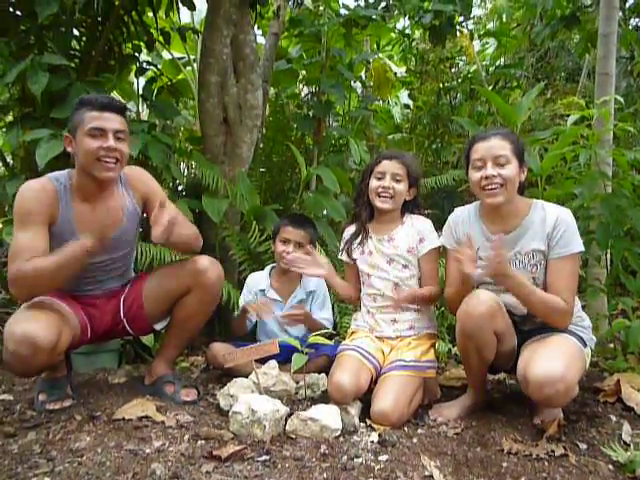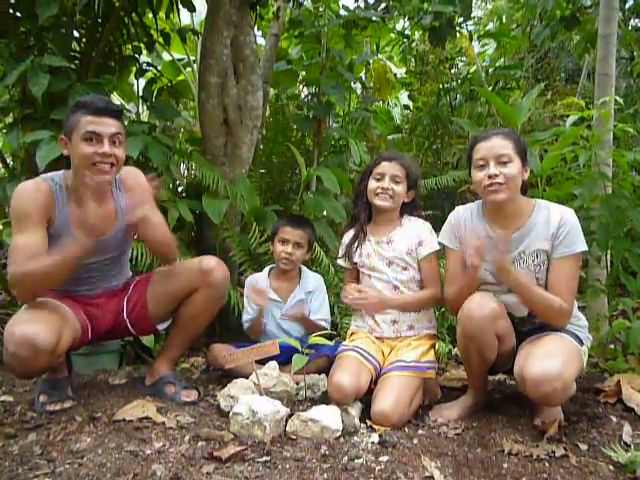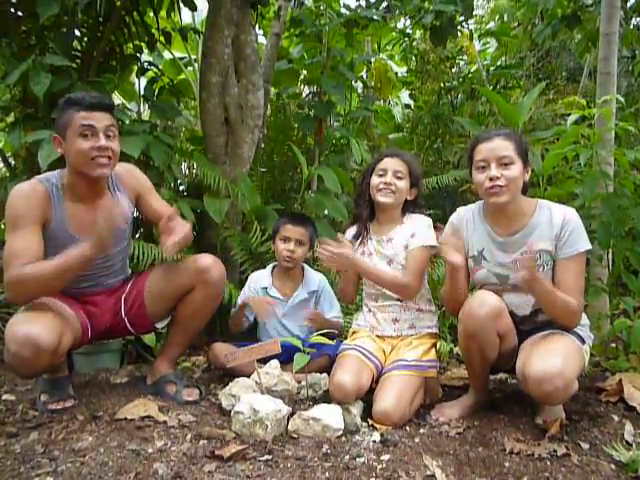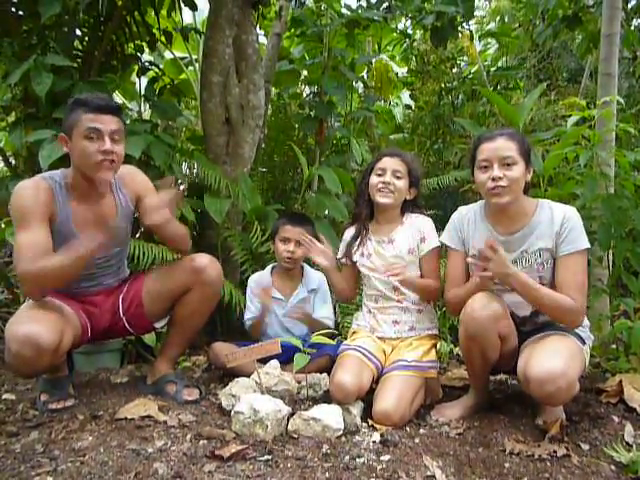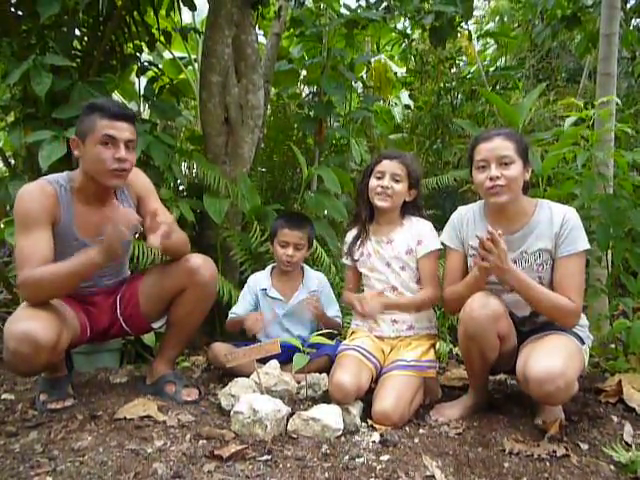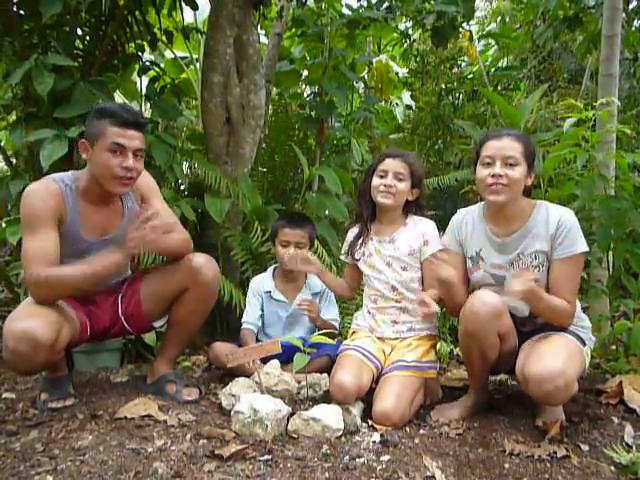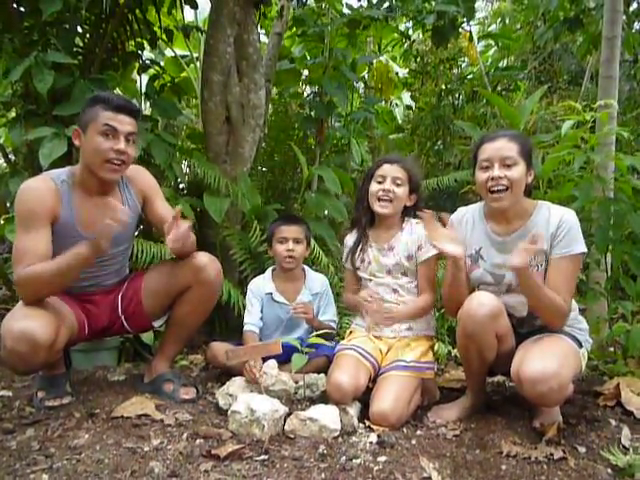
dt=0.3s
person 1, frame 1
left shoulder: (136, 180)
right shoulder: (39, 193)
left elbow: (194, 244)
left wrist: (171, 231)
right wrist: (91, 243)
left hip: (124, 299)
right hip: (64, 304)
left knee: (207, 271)
right knee: (26, 344)
left ankle: (160, 369)
right ankle: (57, 369)
person 1, frame 2
left shoulder: (131, 180)
right shoulder: (35, 194)
left elbow: (169, 257)
left wrist: (143, 224)
right wrist: (85, 238)
left hip: (124, 298)
right hip: (64, 305)
left knee: (213, 272)
right knee: (26, 345)
left ankle: (161, 370)
right ankle: (57, 370)
person 1, frame 3
left shoulder: (128, 177)
right shoulder: (30, 196)
left elbow: (174, 221)
left wrist: (177, 231)
right wrist: (90, 249)
left hip: (123, 297)
right hip: (64, 305)
left knee: (209, 270)
right knee: (28, 345)
left ankle: (162, 369)
right ankle: (57, 370)
person 1, frame 4
left shoulder: (130, 179)
right shoulder: (34, 192)
left elbow: (183, 245)
right elbow: (32, 284)
left wrist: (163, 222)
right wrist: (101, 238)
left hip: (121, 297)
right hip: (64, 304)
left knee: (206, 270)
right knee: (28, 345)
left ankle: (162, 370)
right ankle: (57, 370)
person 1, frame 5
left shoulder: (134, 181)
right shoulder: (38, 196)
left elbow: (182, 250)
right elbow: (30, 289)
left wrist: (164, 239)
right wrist: (101, 254)
left hip: (122, 298)
right hip: (64, 305)
left knee: (201, 269)
right knee: (26, 341)
left ankle: (161, 370)
right ankle: (57, 371)
person 1, frame 6
left shoulder: (139, 183)
right shoulder: (44, 195)
left elbow: (183, 245)
right elbow: (39, 287)
left wrist: (160, 241)
right wrist: (121, 255)
left hip: (123, 298)
right hip: (66, 303)
left knee: (203, 269)
left ankle: (161, 369)
right ankle: (57, 370)
person 1, frame 7
left shoulder: (138, 179)
right shoulder: (40, 192)
left elbow: (186, 243)
left wrist: (179, 242)
right wrist: (89, 251)
left hip: (121, 297)
right hip: (63, 303)
left knee: (206, 269)
left ankle: (159, 367)
right ankle: (54, 369)
person 2, frame 1
left shoulder: (556, 220)
right shoulder: (459, 221)
left elbow: (561, 316)
right elbow: (454, 305)
left wrist: (509, 276)
right wrist: (462, 275)
left hip: (556, 330)
right hip: (495, 335)
left knee: (546, 382)
right knee: (479, 304)
left ankle: (548, 398)
right ankle: (475, 393)
person 2, frame 2
left shoulder: (560, 220)
right shoulder: (461, 220)
left elbow: (560, 315)
right elbow: (454, 305)
left wrist: (509, 273)
right wrist: (471, 271)
left hip: (553, 329)
right hip: (492, 336)
left knee: (544, 381)
right knee: (480, 308)
left ankle: (549, 397)
right ankle: (476, 394)
person 2, frame 3
left shoulder: (562, 221)
right shoulder: (461, 221)
left elbow: (570, 316)
right elbow: (455, 307)
left wrist: (538, 283)
right wrist: (455, 267)
left hip: (554, 329)
right hip: (494, 336)
left knee: (544, 379)
right knee: (483, 305)
left ankle: (548, 396)
right ankle: (476, 392)
person 2, frame 4
left shoulder: (563, 219)
right shoulder: (463, 220)
left elbow: (573, 315)
right elbow: (453, 305)
left wrist: (511, 274)
right wrist: (484, 279)
left hip: (555, 329)
right hip: (493, 336)
left knee: (546, 380)
right knee: (482, 307)
left ankle: (551, 398)
right ankle: (477, 394)
person 2, frame 5
left shoulder: (562, 219)
right shoulder: (463, 219)
left elbow: (570, 314)
right elbow: (450, 302)
left wrist: (508, 271)
right wrist: (480, 273)
left hip: (554, 330)
right hip: (491, 336)
left knee: (544, 379)
right knee: (480, 306)
left ankle: (550, 397)
right ankle: (476, 393)
person 2, frame 6
left shoulder: (559, 221)
right shoulder: (463, 222)
left elbow: (565, 314)
right elbow: (455, 306)
left wrist: (531, 294)
right wrist: (449, 283)
left hip: (555, 330)
right hip: (494, 336)
left knee: (545, 380)
right knee: (482, 304)
left ankle: (551, 398)
right ankle: (477, 394)
person 2, frame 7
left shoulder: (560, 221)
right shoulder: (463, 220)
left elbow: (557, 316)
right elbow: (453, 305)
left wrist: (524, 272)
right wrist: (456, 261)
left hip: (555, 331)
right hip: (491, 337)
left knee: (538, 381)
right knee: (480, 306)
left ankle: (549, 398)
right ankle: (474, 395)
person 3, frame 1
left shoulder: (420, 228)
right shoulder: (354, 234)
left elbow: (433, 291)
right elbow: (355, 294)
left wrist: (410, 296)
right wrist: (326, 274)
left hip: (412, 334)
right hip: (367, 330)
left knee: (386, 414)
right knee: (341, 390)
left ankle: (417, 383)
right ankle: (385, 379)
person 3, frame 2
left shoulder: (419, 230)
right shoulder: (353, 237)
left elbow: (434, 293)
left wrist: (388, 301)
right wrist: (352, 295)
left hip: (413, 335)
right hip: (367, 331)
left knee: (386, 415)
right knee: (341, 390)
left ankle: (421, 384)
right ankle: (381, 378)
person 3, frame 3
left shoulder: (419, 226)
right shoulder: (355, 234)
left elbow: (409, 288)
right elbow: (346, 297)
left wrist: (357, 263)
right wrist: (343, 268)
left hip: (413, 333)
right hip: (369, 329)
left knee: (387, 414)
right knee: (343, 389)
left ankle: (421, 382)
right ankle: (383, 379)
person 3, frame 4
left shoulder: (421, 226)
right shoulder: (354, 235)
left elbow: (434, 291)
right elbow: (348, 295)
left wrist: (408, 278)
right wrist: (330, 267)
left hip: (414, 334)
right hip: (368, 330)
left knee: (387, 414)
right knee: (343, 389)
left ankle: (422, 384)
right ankle: (385, 378)
person 3, frame 5
left shoulder: (421, 230)
right shoulder: (356, 236)
left elbow: (431, 293)
left wrist: (386, 302)
right wrist: (358, 301)
left hip: (412, 334)
right hip: (367, 331)
left knee: (387, 414)
right knee: (342, 389)
left ankle: (421, 383)
right ankle: (382, 378)
person 3, frame 6
left shoulder: (424, 229)
right shoulder: (357, 235)
left elbow: (433, 290)
right elbow: (350, 289)
left wrist: (427, 301)
right wrist: (319, 271)
left hip: (413, 334)
right hip: (368, 330)
left knee: (386, 414)
right knee: (343, 390)
left ankle: (420, 384)
right ankle: (384, 378)
person 3, frame 7
left shoulder: (419, 233)
right shoulder: (355, 238)
left elbow: (428, 296)
right elbow: (350, 296)
left wrist: (392, 314)
right wrist: (360, 302)
left hip: (411, 335)
right hip: (366, 330)
left knee: (385, 415)
right knee: (340, 389)
left ankle: (419, 383)
right ankle: (381, 379)
person 4, frame 1
left shoulder: (315, 283)
right shoulder: (255, 281)
right elbow: (238, 331)
left wrist: (308, 321)
right wrist: (245, 311)
left hip: (304, 353)
left knee: (333, 350)
right knee: (215, 351)
person 4, frame 2
left shoulder: (315, 283)
right shoulder: (255, 282)
left elbow: (322, 334)
right elbow: (253, 335)
left wrist: (304, 320)
right wrist: (261, 310)
left knee: (333, 350)
right knee: (215, 352)
person 4, frame 3
left shoulder: (318, 282)
right shoulder: (257, 280)
left elbow: (336, 327)
right elbow: (234, 328)
left wrist: (323, 322)
right wrist: (245, 305)
left knee: (337, 349)
right knee: (217, 351)
person 4, frame 4
left shoulder: (317, 280)
right shoulder: (257, 281)
left elbow: (326, 330)
right elbow: (254, 334)
left wrist: (307, 318)
right wrist: (264, 311)
left hip: (306, 352)
left knee: (335, 349)
right knee: (217, 351)
person 4, frame 5
left shoulder: (318, 281)
right shoulder: (256, 281)
left elbow: (336, 329)
right elbow: (230, 325)
left wrist: (321, 317)
right wrist: (244, 320)
left hip: (306, 352)
left knee: (336, 350)
right knee: (216, 351)
person 4, frame 6
left shoulder: (320, 283)
right shoulder: (259, 283)
left elbow: (333, 332)
right elbow: (249, 327)
left wrist: (318, 320)
left hip: (307, 353)
left knee: (336, 349)
right knee: (217, 350)
person 4, frame 7
left shoulder: (319, 283)
right shoulder: (258, 285)
left elbow: (330, 332)
right elbow: (251, 329)
left wrist: (314, 322)
right wrist: (254, 358)
left hip: (305, 352)
left knee: (335, 350)
right knee: (215, 351)
